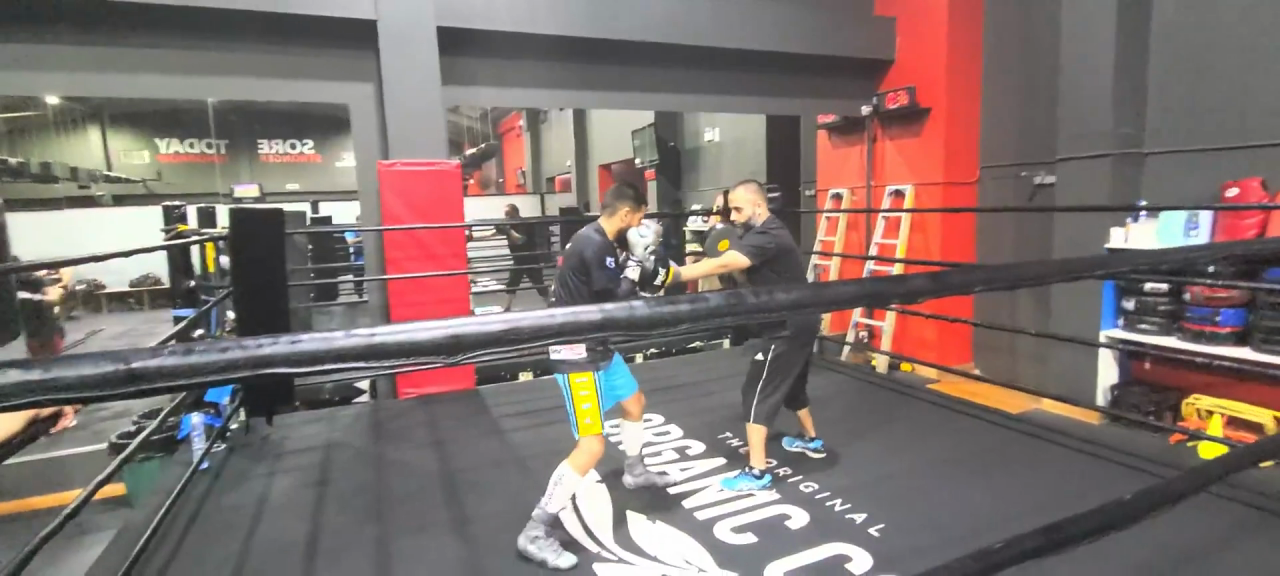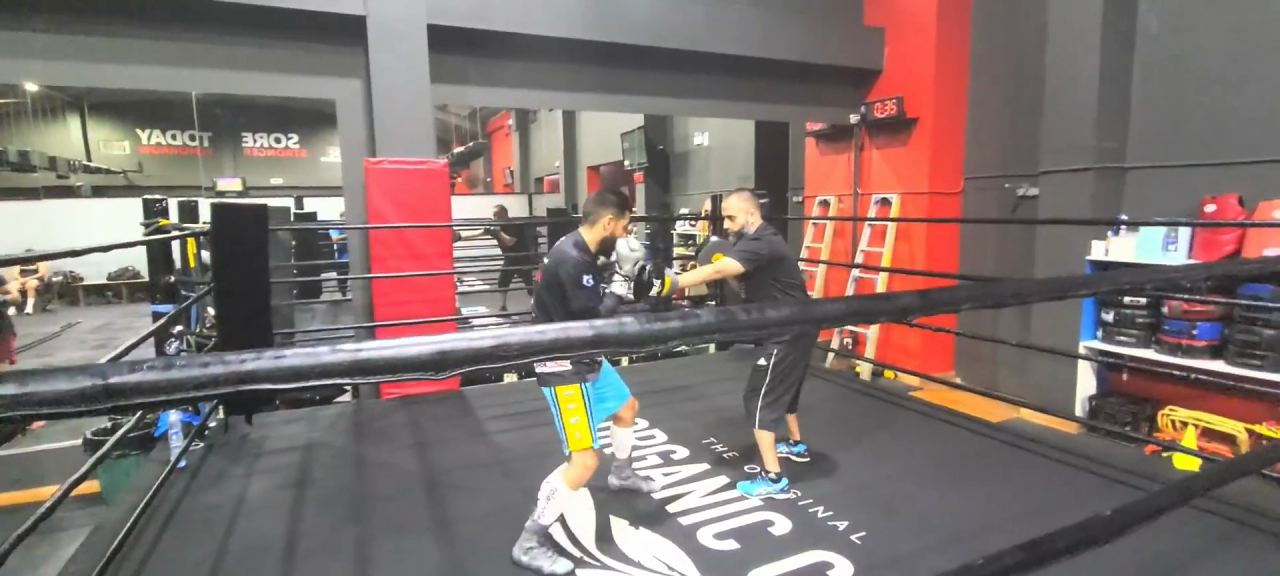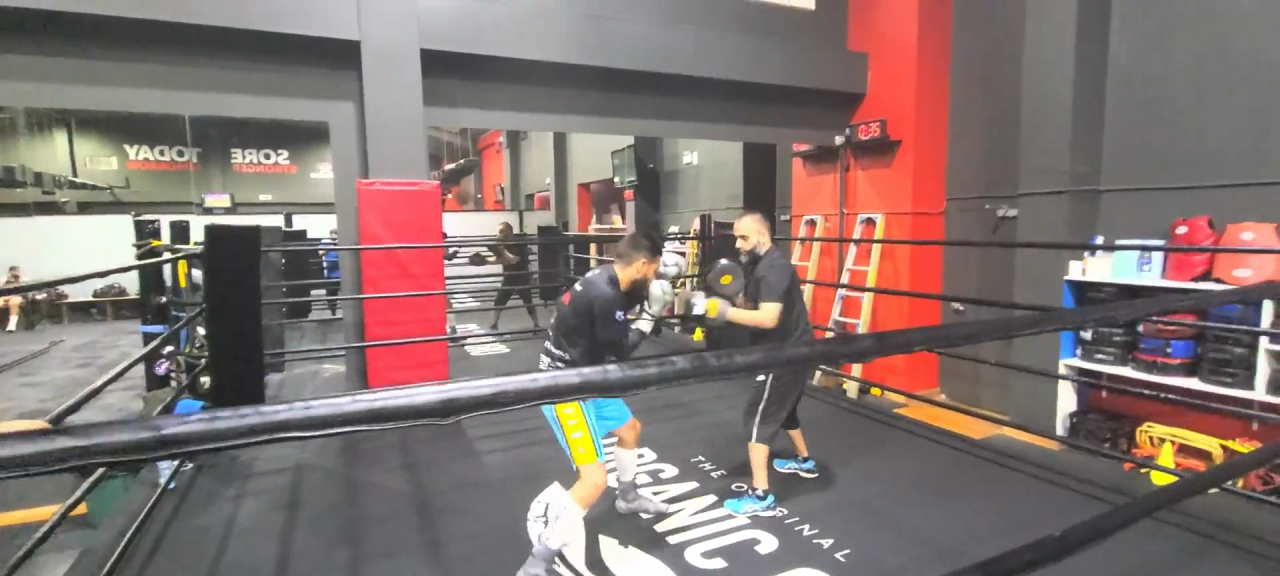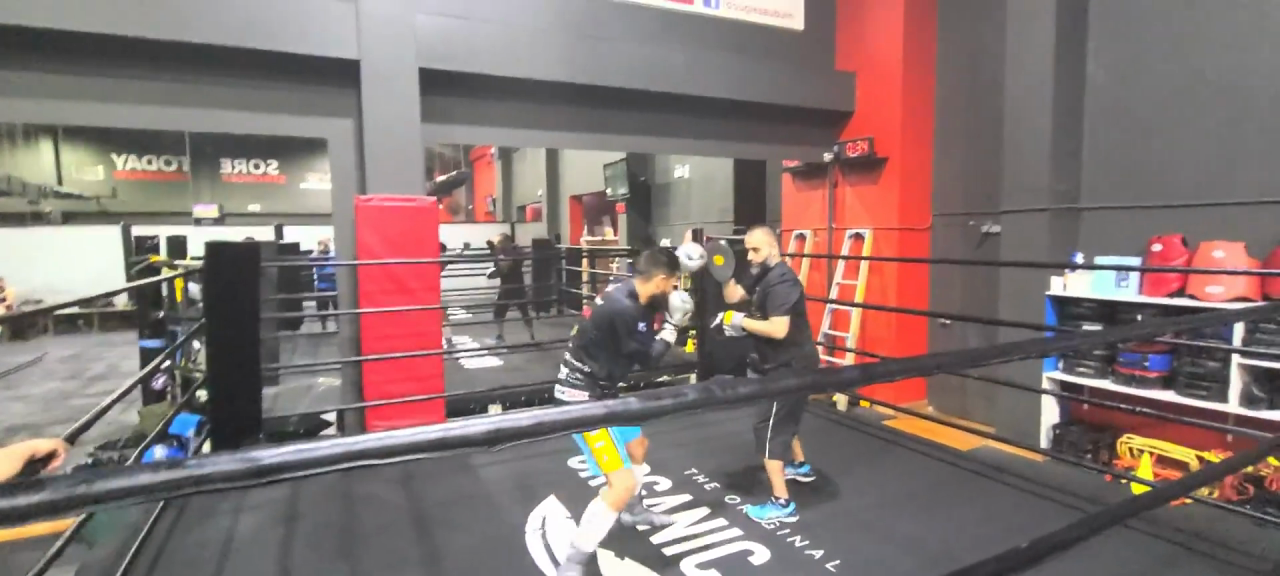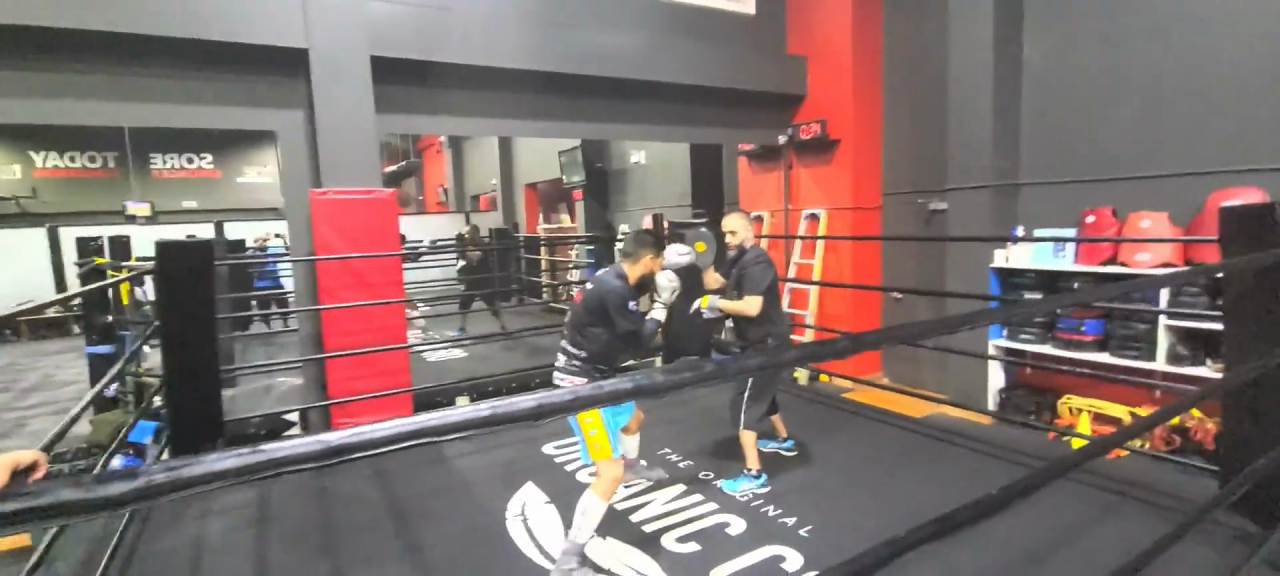
dt=0.5s
person 1, frame 1
left shoulder: (599, 240)
right shoulder: (594, 246)
left elbow: (614, 286)
right elbow: (615, 301)
left wrist: (642, 253)
right wrist: (636, 260)
left hip: (596, 347)
right hip: (576, 355)
left knee: (634, 402)
right knee: (591, 447)
left ankle: (634, 471)
right ankle: (535, 532)
person 1, frame 2
left shoulder: (580, 249)
right shoulder: (571, 260)
left elbow: (593, 298)
right elbow: (598, 319)
left wrist: (616, 269)
right wrist: (623, 275)
left hip: (586, 359)
right hip: (564, 368)
left knee: (627, 408)
right knee: (584, 461)
left ankle: (621, 473)
right ankle: (529, 543)
person 1, frame 3
left shoulder: (608, 277)
right shoulder: (604, 295)
left elbow: (628, 295)
right elbow: (622, 348)
left wrist: (658, 280)
right wrist: (651, 312)
left knee: (630, 430)
right knee: (594, 479)
left ankle: (628, 497)
person 1, frame 4
left shoulder: (626, 292)
right shoulder: (624, 308)
left elbow: (648, 314)
right elbow: (648, 359)
right wrist: (673, 325)
left hip: (596, 391)
right hip: (582, 397)
left knee: (638, 446)
right knee: (622, 486)
left ankle: (633, 511)
person 1, frame 5
left shoulder: (613, 278)
right shoulder: (613, 290)
right elbow: (642, 340)
right wrist: (661, 304)
left hip: (597, 376)
right hip: (581, 383)
left knee: (633, 417)
right knee: (609, 474)
left ankle: (633, 467)
person 2, frame 1
left shoulder: (766, 237)
right shoulder: (764, 232)
left elbow: (725, 265)
right elbow: (750, 272)
left wrist: (674, 274)
right wrist: (726, 250)
left hip: (787, 328)
right hip: (798, 323)
left knee: (757, 393)
right knee: (790, 384)
left ankle: (756, 472)
right ankle: (811, 440)
person 2, frame 2
left shoulder: (760, 244)
right shoulder: (760, 240)
left elbow: (718, 271)
right elbow: (737, 275)
left wrist: (672, 282)
left hip: (788, 333)
right hip: (795, 328)
left knee: (760, 399)
right knee: (781, 389)
left ankle: (773, 478)
right ankle: (796, 444)
person 2, frame 3
left shoulder: (772, 268)
right shoulder: (761, 264)
left elbow: (768, 319)
right elbow: (754, 307)
left wrist: (721, 311)
left knee: (758, 417)
right knee: (781, 408)
left ankle: (760, 495)
right ankle: (804, 461)
person 2, frame 4
left shoulder: (781, 281)
right shoulder: (765, 276)
left elbow: (778, 330)
right elbow: (733, 296)
left wrist: (738, 320)
left hip: (791, 367)
right hip: (785, 364)
left knee: (768, 428)
right knee: (782, 419)
left ankle: (782, 503)
right ankle: (800, 466)
person 2, frame 5
left shoulder: (757, 263)
right shoulder: (738, 260)
left elbow: (751, 308)
right elbow: (714, 285)
left wrist: (713, 304)
left hip: (767, 344)
right hip: (759, 342)
left knee: (745, 403)
right knee: (760, 394)
left ankle: (754, 475)
right ankle: (784, 440)
